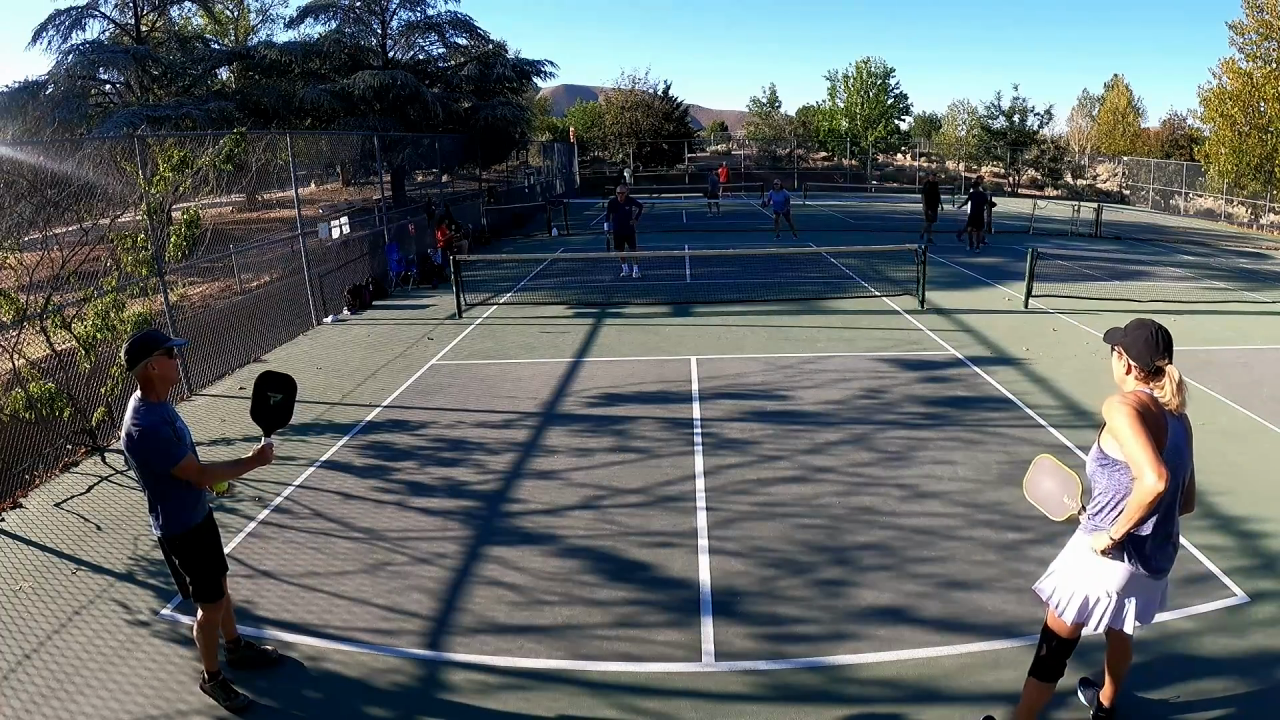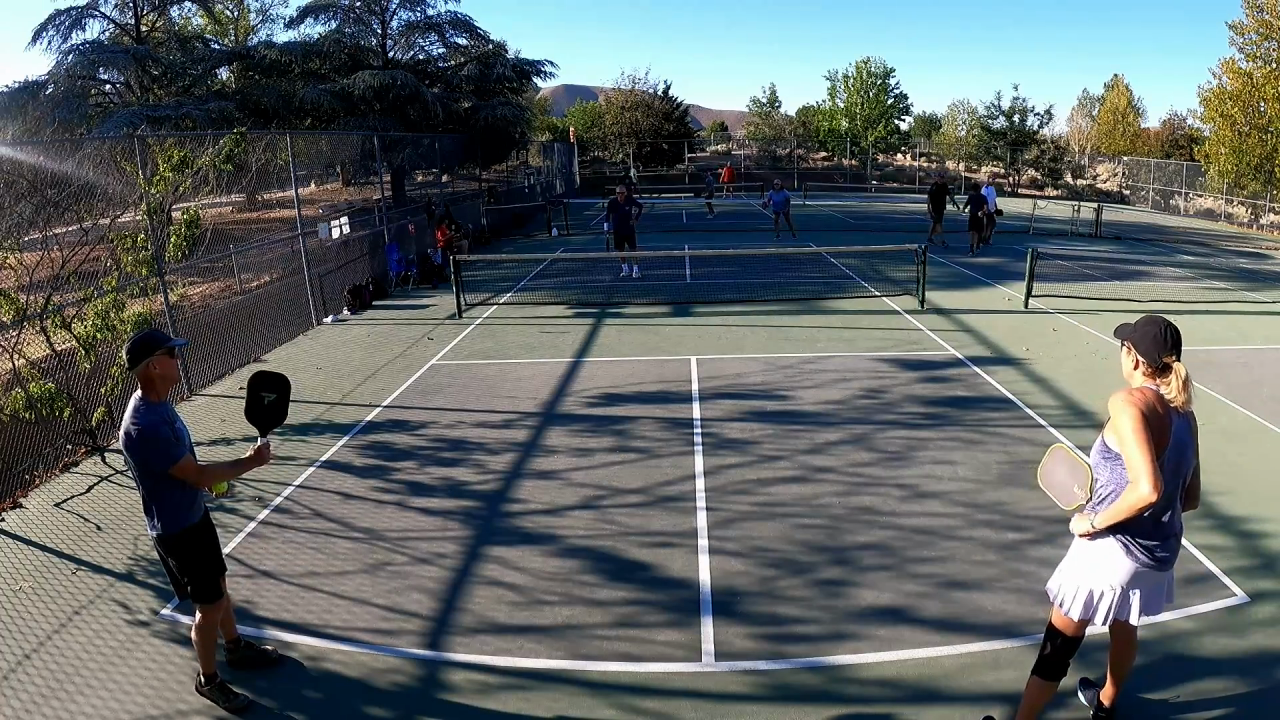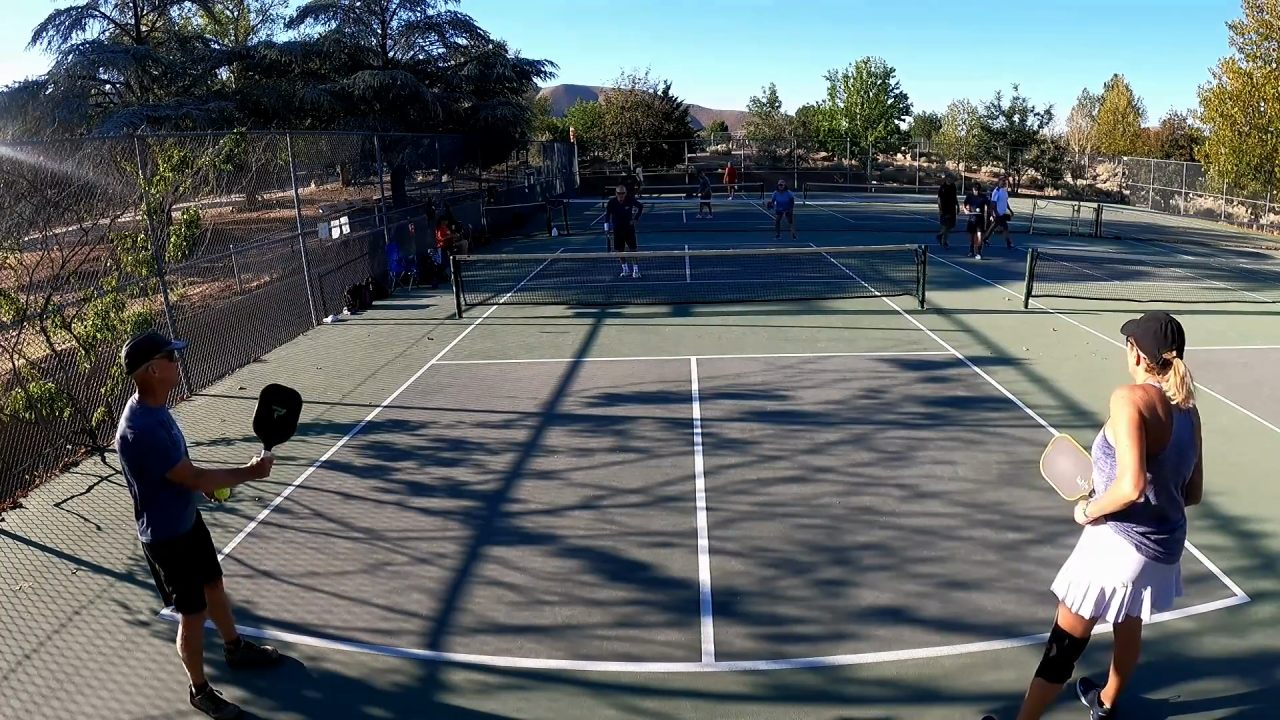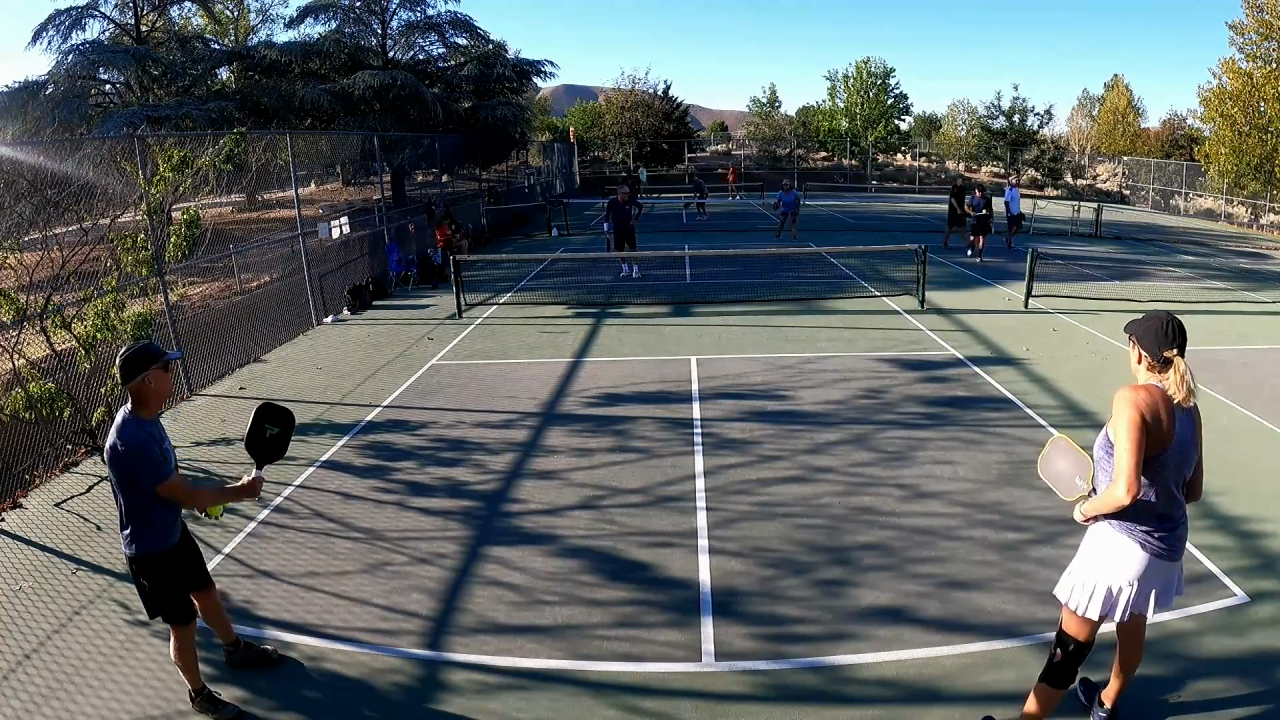
dt=0.3s
person 1, frame 1
left shoulder: (1123, 406)
right shoulder: (1177, 416)
left elbow: (1155, 481)
right elbow: (1186, 501)
left wrist: (1111, 534)
left hip: (1106, 557)
right hip: (1154, 562)
left knee: (1052, 649)
right knee: (1119, 631)
person 1, frame 2
left shoulder: (1128, 402)
right shoulder: (1184, 414)
left elbow: (1148, 489)
right elbow: (1190, 498)
left wrist: (1093, 521)
left hip: (1112, 550)
right hip: (1157, 556)
left knee: (1057, 646)
right knee: (1124, 629)
person 1, frame 3
left shoulder: (1131, 397)
right shoulder: (1185, 409)
left elbow: (1132, 487)
right elbow: (1193, 492)
left wrist: (1088, 509)
left hip: (1117, 544)
right hip: (1163, 550)
left knee: (1063, 646)
right knee: (1128, 629)
person 1, frame 4
left shoulder: (1133, 399)
right shoulder: (1189, 409)
left elbow: (1124, 490)
right elbow: (1192, 491)
left wrist: (1085, 508)
left hip: (1120, 543)
right hip: (1165, 548)
left knee: (1069, 647)
right knee: (1131, 631)
person 2, frame 1
left shoulder: (157, 403)
right shoulder: (146, 426)
right elbow: (199, 475)
left wrist: (213, 474)
right wrist: (252, 461)
left hip: (197, 514)
right hip: (180, 529)
left knee: (220, 586)
right knee: (211, 604)
left ankle: (236, 648)
right ankle: (211, 677)
person 2, frame 2
left shoulder: (157, 403)
right shoulder: (145, 425)
right elbow: (196, 475)
left wrist: (210, 476)
right wrist: (250, 462)
left hip: (193, 514)
right hip: (176, 530)
left knee: (218, 587)
right knee: (210, 605)
left ankle: (236, 648)
right ankle: (208, 680)
person 2, frame 3
left shoulder: (154, 407)
right shoulder: (140, 430)
right elbow: (193, 480)
left wrist: (204, 475)
right wrist: (249, 472)
left hip: (187, 520)
right hip: (166, 536)
left knee: (213, 586)
right knee: (194, 615)
left ankle: (236, 648)
person 2, frame 4
left shoulder: (146, 417)
right shoulder: (132, 442)
right elbow: (184, 496)
left wrist: (201, 496)
right wrist: (239, 491)
left hip: (174, 531)
right hip: (151, 550)
left knee: (206, 593)
right knee: (183, 625)
left ankle: (235, 648)
